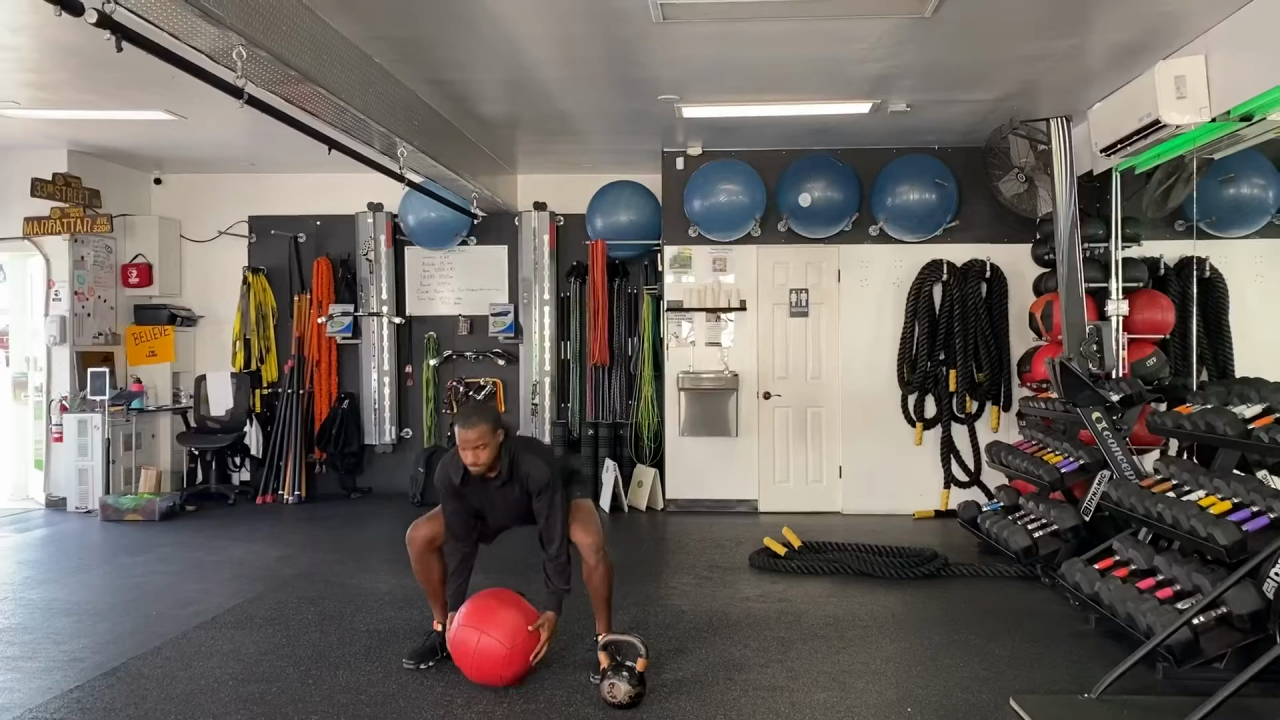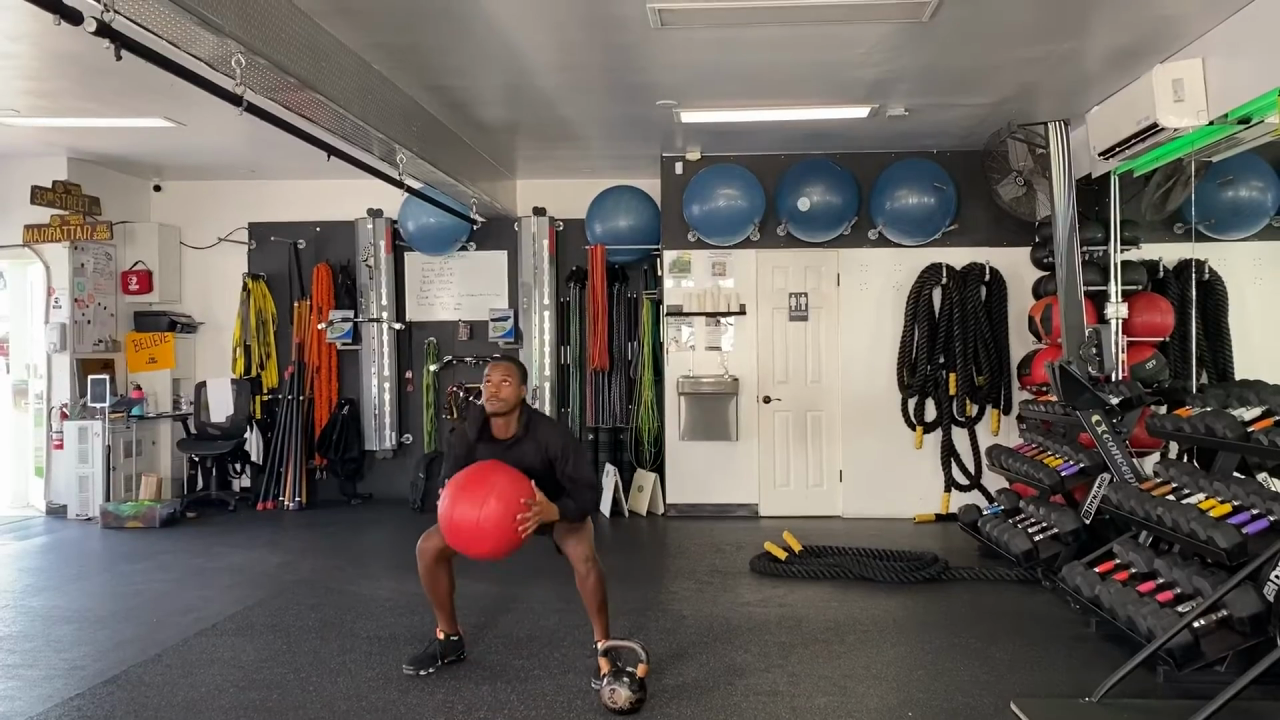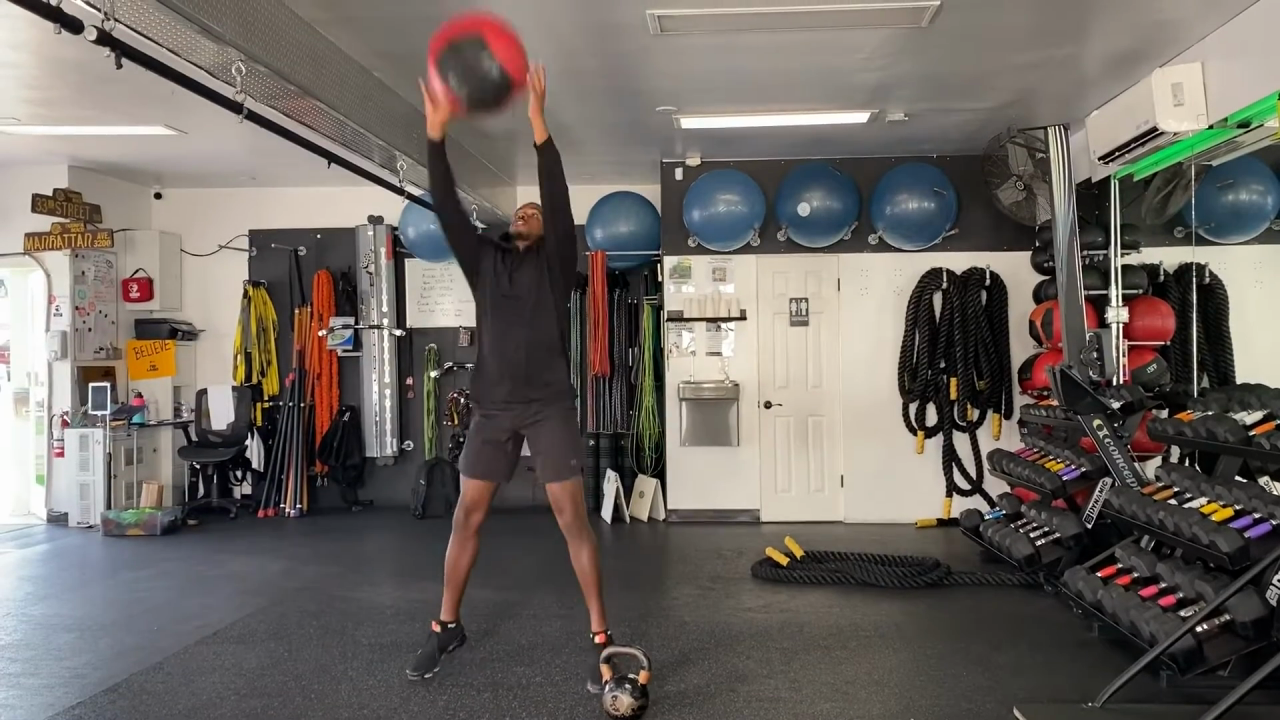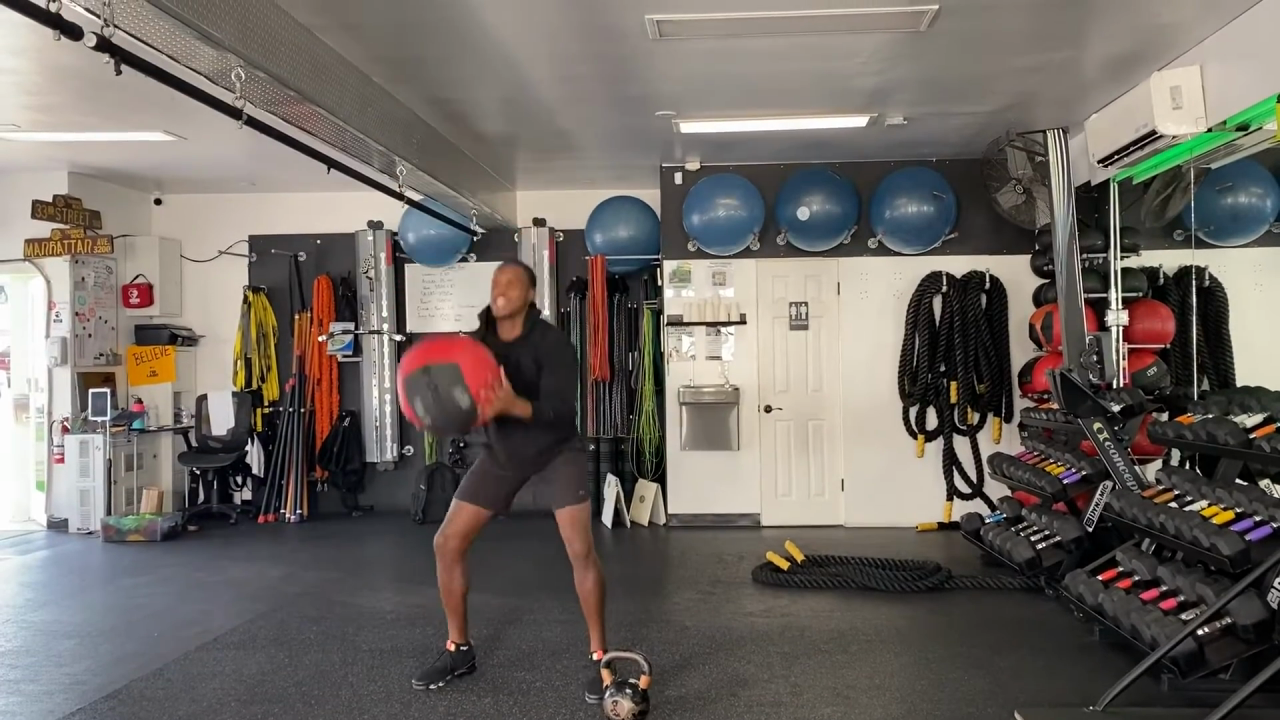
dt=0.7s
person 1, frame 1
left shoulder: (536, 465)
right shoulder: (449, 472)
left elbow: (554, 540)
right elbow: (460, 540)
left wrist: (551, 610)
right wrist: (454, 607)
left hip: (560, 490)
left knee: (590, 544)
right knee: (419, 535)
right ankle: (442, 630)
person 1, frame 2
left shoulder: (550, 435)
right shoulder: (465, 437)
left elbow: (588, 491)
left wrist: (553, 512)
left hip: (556, 506)
left knee: (583, 555)
right knee: (430, 546)
right ankle: (448, 638)
person 1, frame 3
left shoulder: (555, 263)
right shoulder: (484, 260)
left elbow: (558, 199)
right elbow: (447, 208)
left wrist: (539, 124)
right wrist: (437, 131)
left hip: (549, 404)
right hip: (495, 405)
left knee: (572, 520)
right knee: (467, 517)
left ankle: (600, 638)
right ankle: (446, 626)
person 1, frame 4
left shoulder: (551, 342)
right shoulder: (475, 345)
left elbow: (561, 410)
left wrist: (513, 405)
left hip: (556, 449)
right hip: (501, 453)
left knee: (580, 548)
right knee: (447, 542)
left ankle: (599, 657)
right ankle: (459, 649)
